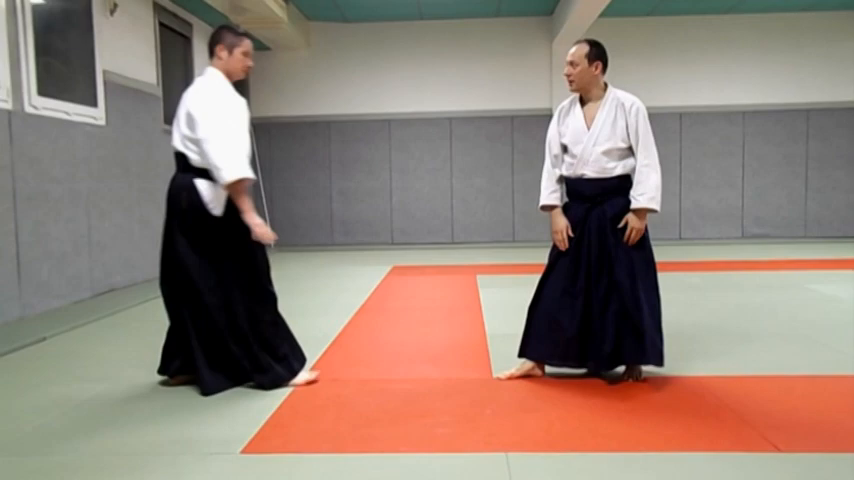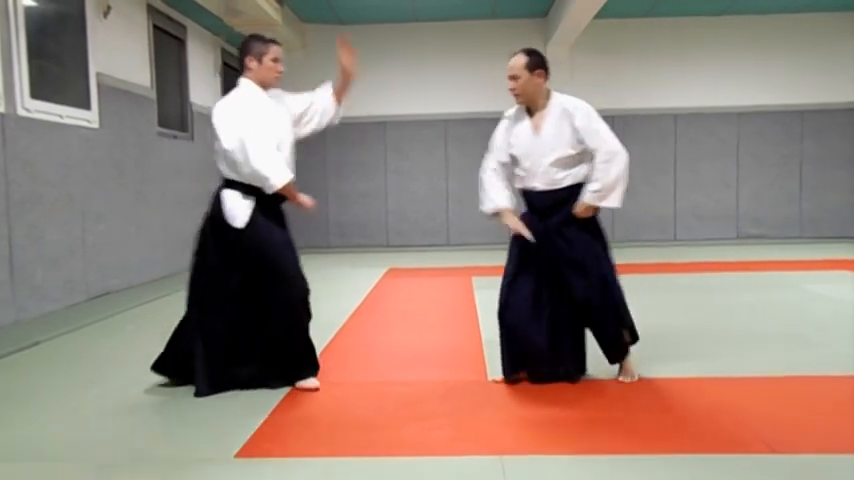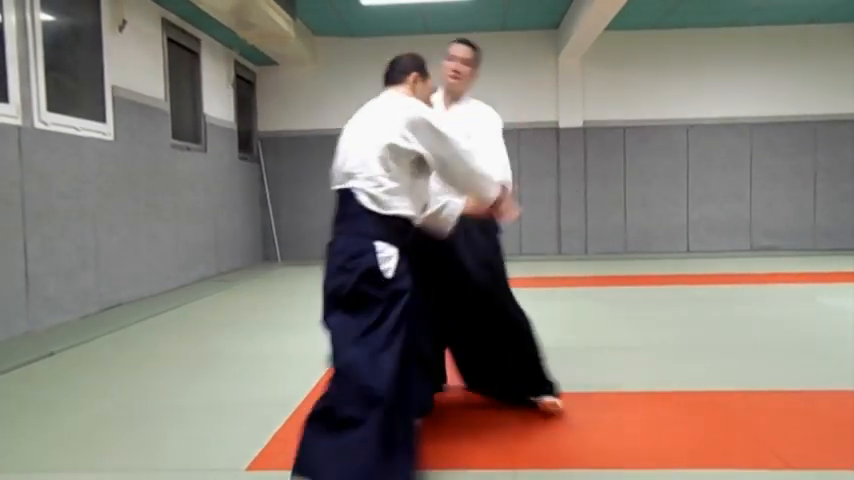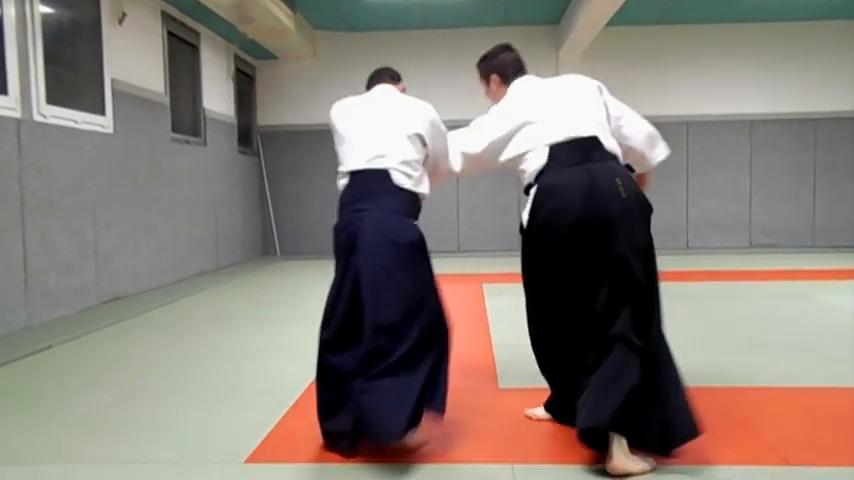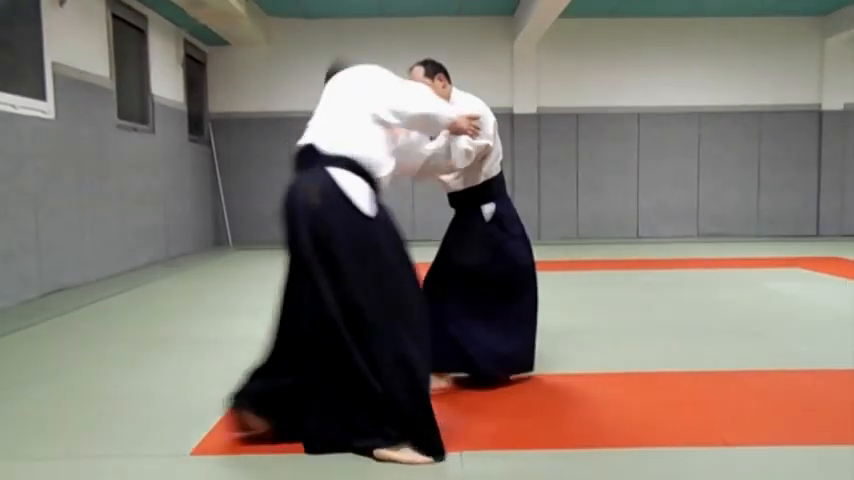
dt=1s
person 1, frame 1
left shoulder: (196, 91)
right shoulder: (223, 97)
right elbow: (228, 161)
right wrist: (248, 213)
left hip: (187, 192)
right hip: (209, 197)
left knee: (194, 282)
right knee: (246, 282)
left ankle: (184, 364)
right ankle: (278, 366)
person 1, frame 2
left shoulder: (278, 102)
right shoulder: (235, 107)
left elbow: (321, 107)
right elbow: (260, 163)
left wrist: (344, 76)
right wrist: (298, 196)
left hip: (262, 210)
right hip: (243, 209)
left knee: (223, 294)
right knee: (286, 285)
left ankle: (186, 365)
right ankle: (292, 369)
person 1, frame 3
left shoulder: (482, 117)
left elbow: (493, 170)
left hip: (472, 218)
left knee: (485, 298)
right knee: (422, 302)
left ankle: (530, 385)
person 1, frame 4
left shoulder: (502, 116)
right shoulder: (581, 84)
left elbow: (452, 153)
right elbow: (643, 137)
right wrist: (638, 185)
left hip: (556, 198)
right hip: (612, 187)
left knee: (557, 308)
right knee: (625, 311)
left ankle: (569, 404)
right ankle: (618, 439)
person 1, frame 5
left shoulder: (333, 108)
right shoulder: (365, 78)
left elbow: (382, 160)
right elbow: (423, 106)
right wrist: (457, 123)
left hip: (311, 198)
right hip: (338, 195)
left knee: (319, 314)
right knee: (385, 308)
left ankle: (263, 407)
right ankle: (394, 432)
person 2, frame 1
left shoulder: (629, 106)
right shoulder: (564, 112)
left elbow: (647, 160)
right elbow: (552, 163)
left wrist: (640, 210)
right wrist: (556, 211)
left hip: (617, 205)
right hip: (577, 207)
left knee: (627, 285)
right knee: (559, 283)
left ankle: (632, 361)
right ankle: (536, 359)
person 2, frame 2
left shoulder: (574, 111)
right shoulder: (510, 120)
left elbow: (614, 155)
right elbow: (493, 166)
left wrist: (592, 199)
right wrist: (504, 209)
left hip: (572, 215)
right hip: (534, 217)
left knee: (597, 287)
right knee: (518, 294)
left ankle: (623, 357)
right ankle: (527, 366)
person 2, frame 3
left shoulder: (361, 119)
right shoulder: (409, 113)
right elbow: (457, 165)
left wrist: (455, 210)
right wrist: (494, 197)
left hip: (350, 244)
right hip: (372, 249)
left knee: (372, 352)
right knee: (371, 365)
person 2, frame 4
left shoulder: (344, 110)
right shoulder: (422, 111)
right elbow: (440, 170)
left hip: (353, 217)
right hip: (394, 220)
left knee: (346, 321)
right knee: (414, 317)
left ankle: (348, 424)
right ankle: (391, 419)
person 2, frame 5
left shoulder: (471, 111)
left elbow: (448, 156)
right elbow: (421, 153)
left wrist: (405, 141)
right wrist: (400, 142)
left hip: (487, 211)
right hip: (478, 211)
left knee: (449, 284)
right knee: (504, 284)
left ankle: (442, 366)
right ankle: (498, 360)
